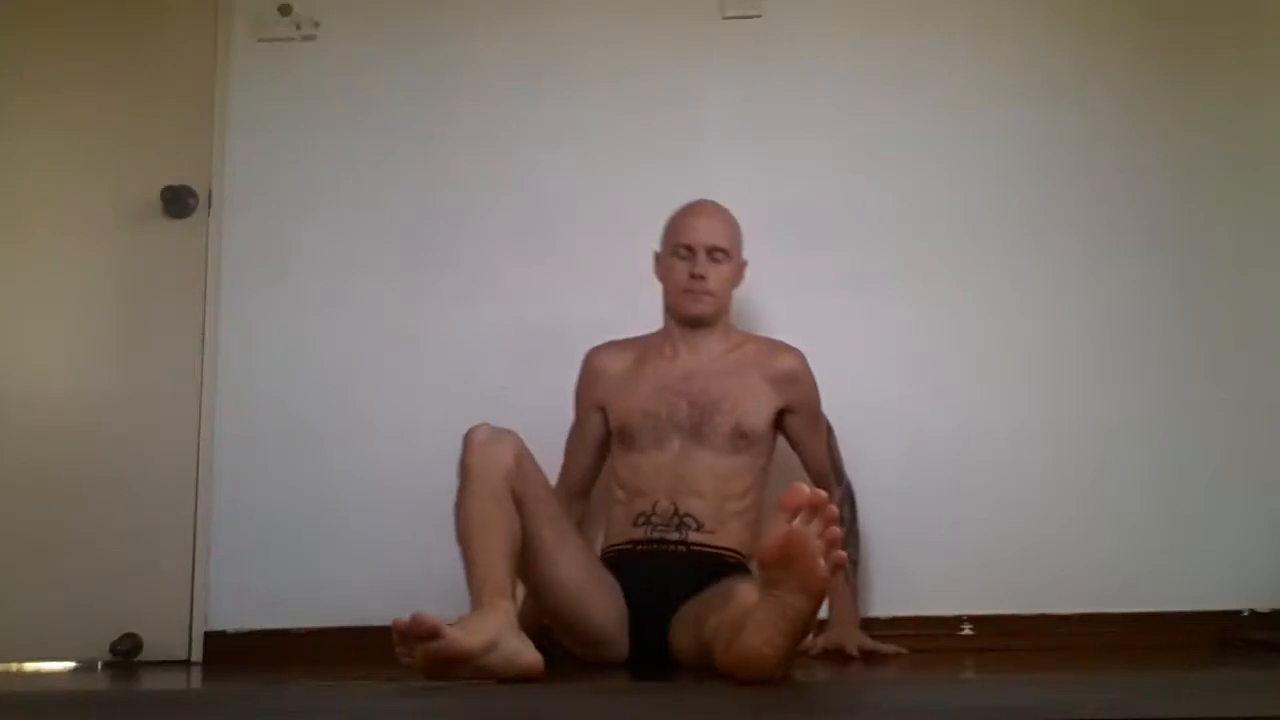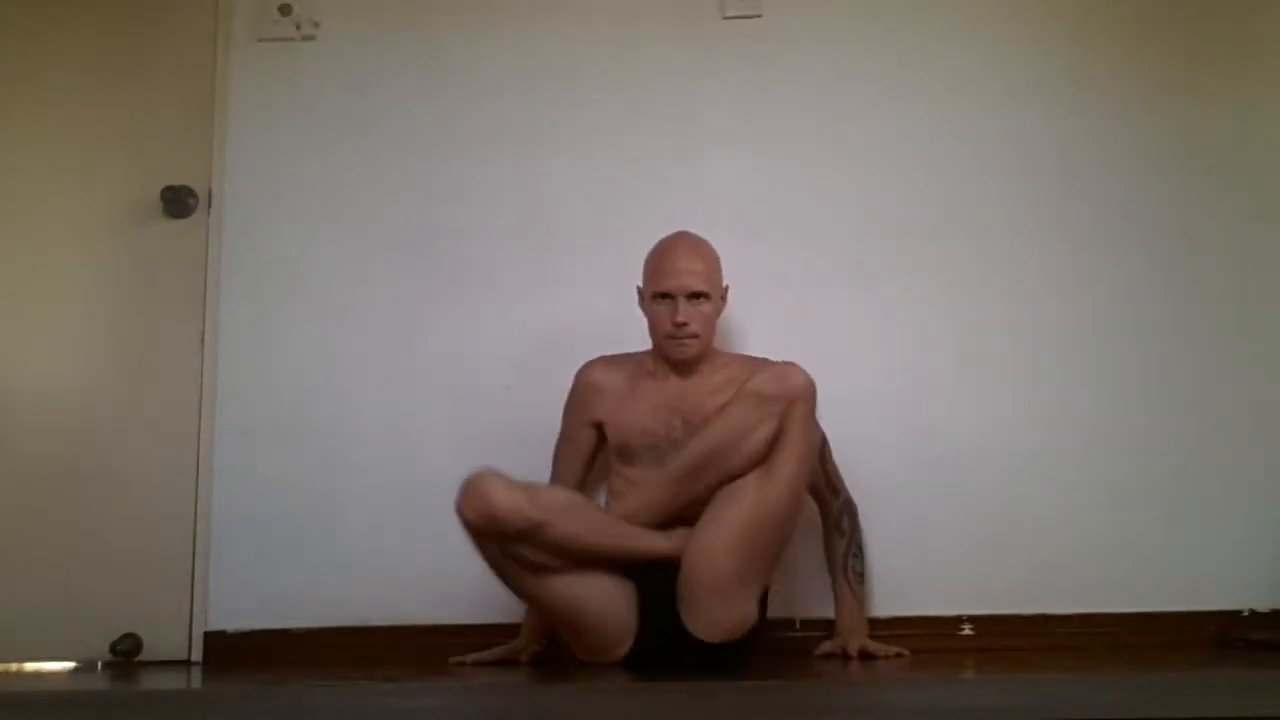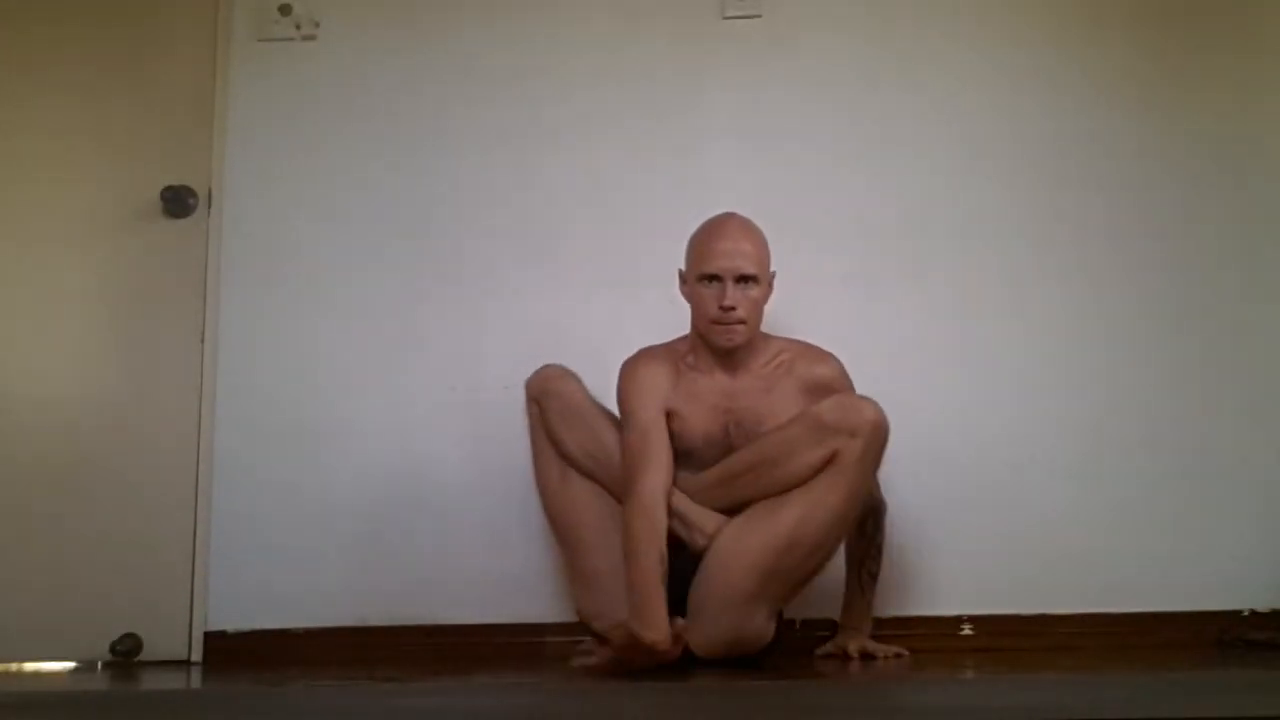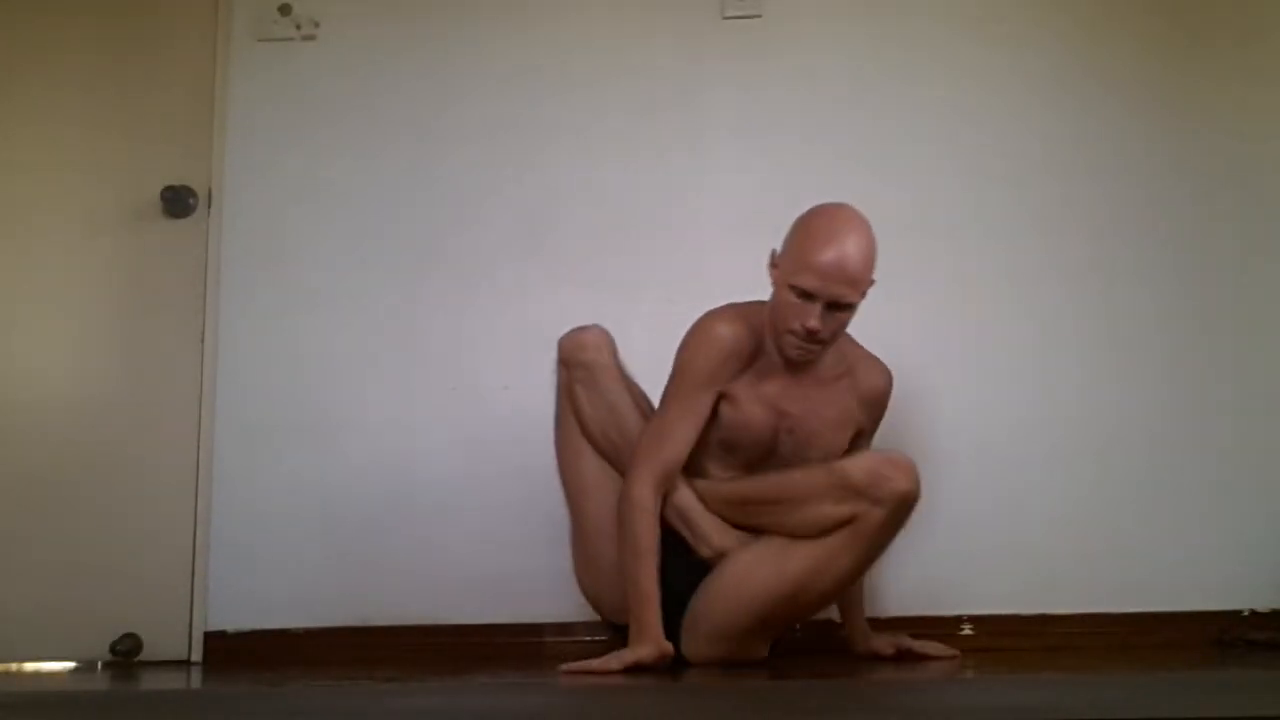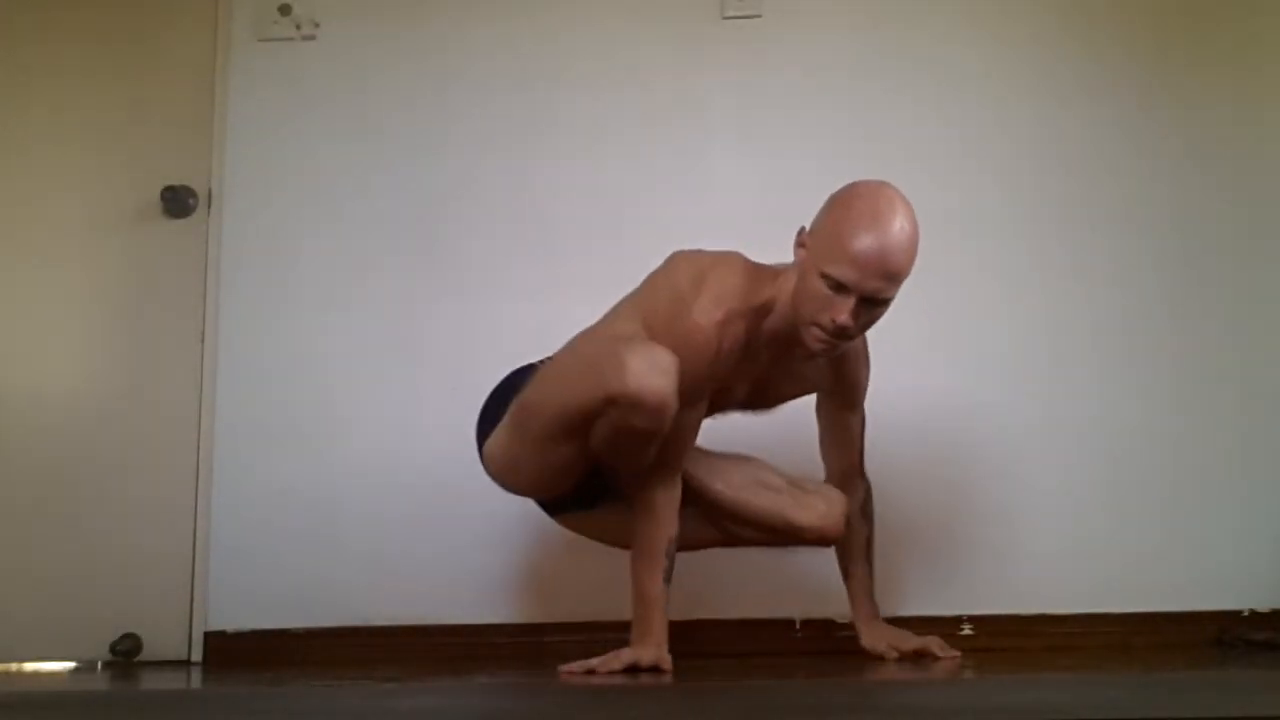
dt=1s
person 1, frame 1
left shoulder: (779, 371)
right shoulder: (607, 368)
left elbow: (833, 488)
right elbow: (570, 497)
left wrist: (845, 620)
right wrist: (530, 617)
left hip: (715, 595)
right hip: (611, 601)
right knee: (489, 448)
right ankle: (496, 629)
person 1, frame 2
left shoulder: (764, 387)
right shoulder: (599, 385)
left elbow: (836, 502)
right elbow: (557, 500)
left wrist: (851, 626)
right wrist: (532, 632)
left hip: (713, 619)
right hip: (617, 620)
left knee: (791, 385)
right knee: (484, 500)
person 1, frame 3
left shoulder: (814, 375)
right shoulder: (650, 372)
left elbow: (865, 501)
right elbow: (645, 496)
left wrist: (855, 626)
right wrist: (651, 623)
left hip: (727, 614)
right hip: (629, 607)
left knee: (863, 419)
right knee: (550, 385)
person 1, frame 4
left shoulder: (867, 384)
right shoulder: (727, 339)
left elbow: (845, 512)
right elbow: (644, 481)
left wrist: (859, 633)
right wrist: (644, 634)
left hip: (719, 622)
right hip: (634, 586)
left knee: (893, 479)
right knee: (585, 347)
person 1, frame 5
left shoulder: (842, 353)
right shoulder: (715, 316)
left elbow: (848, 485)
right elbow: (661, 481)
left wrist: (867, 619)
right wrist: (648, 637)
left hip: (609, 461)
right hip: (529, 436)
left knee: (824, 514)
right knee: (646, 374)
